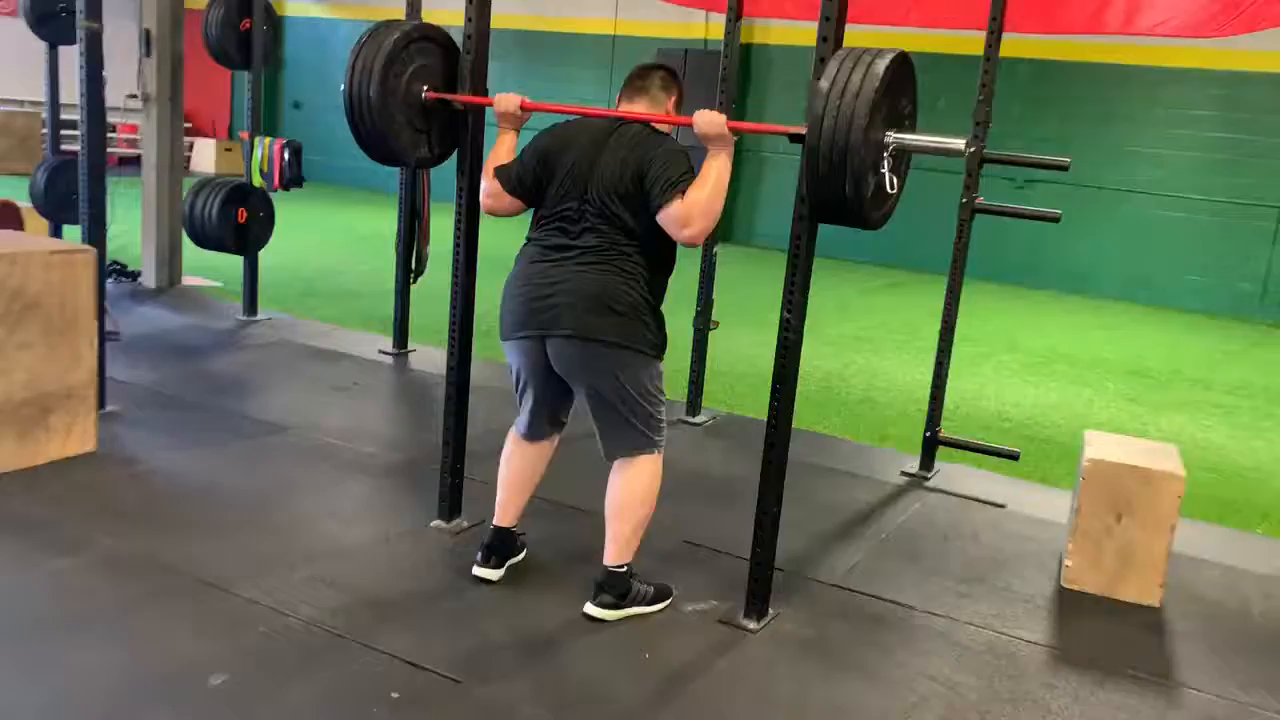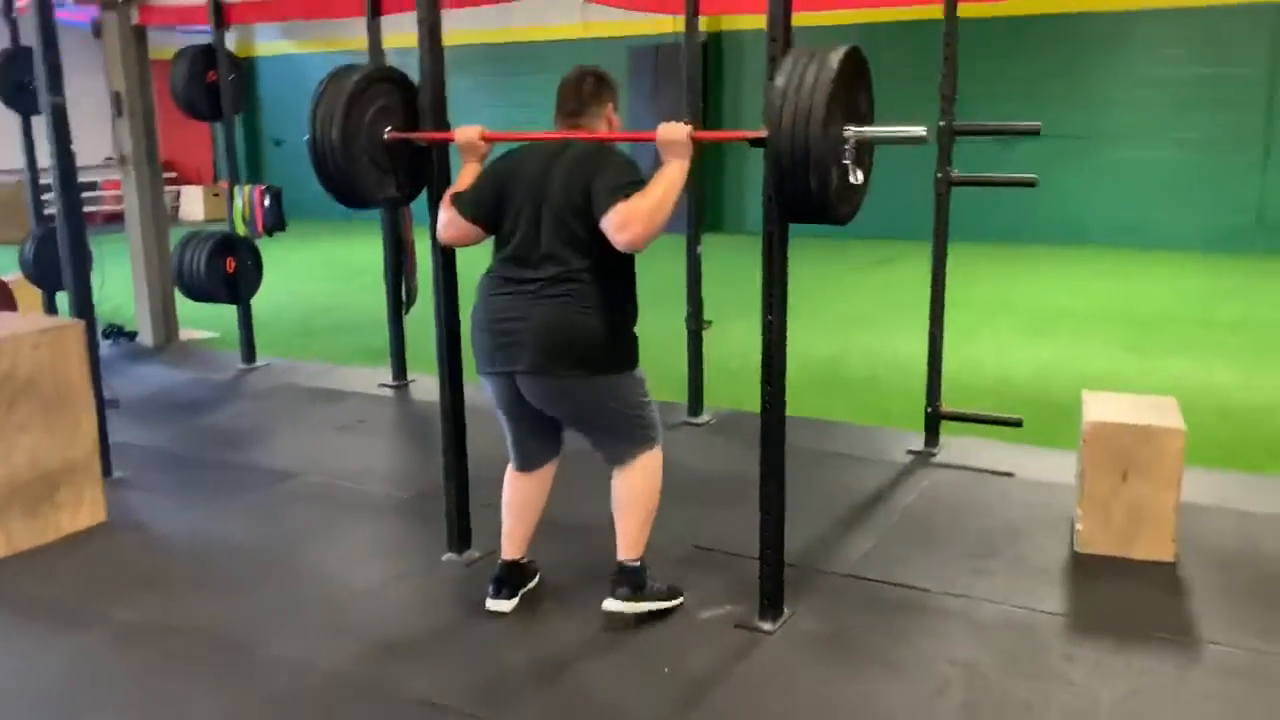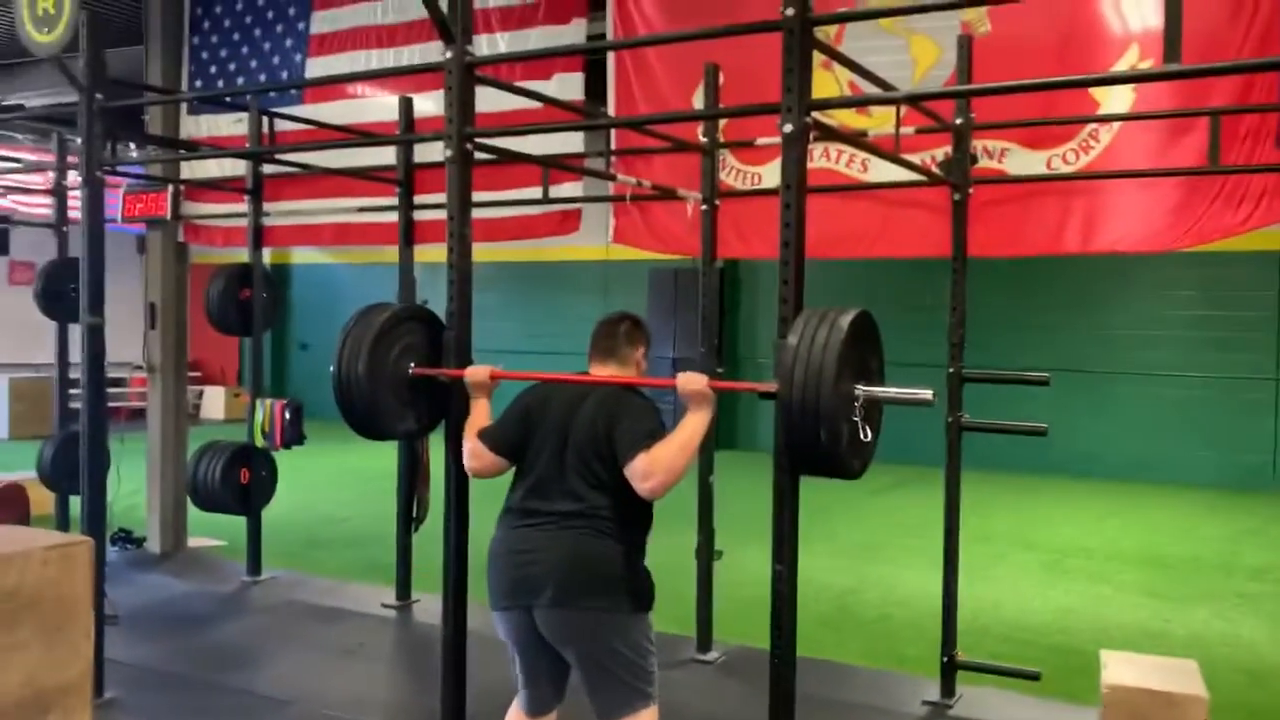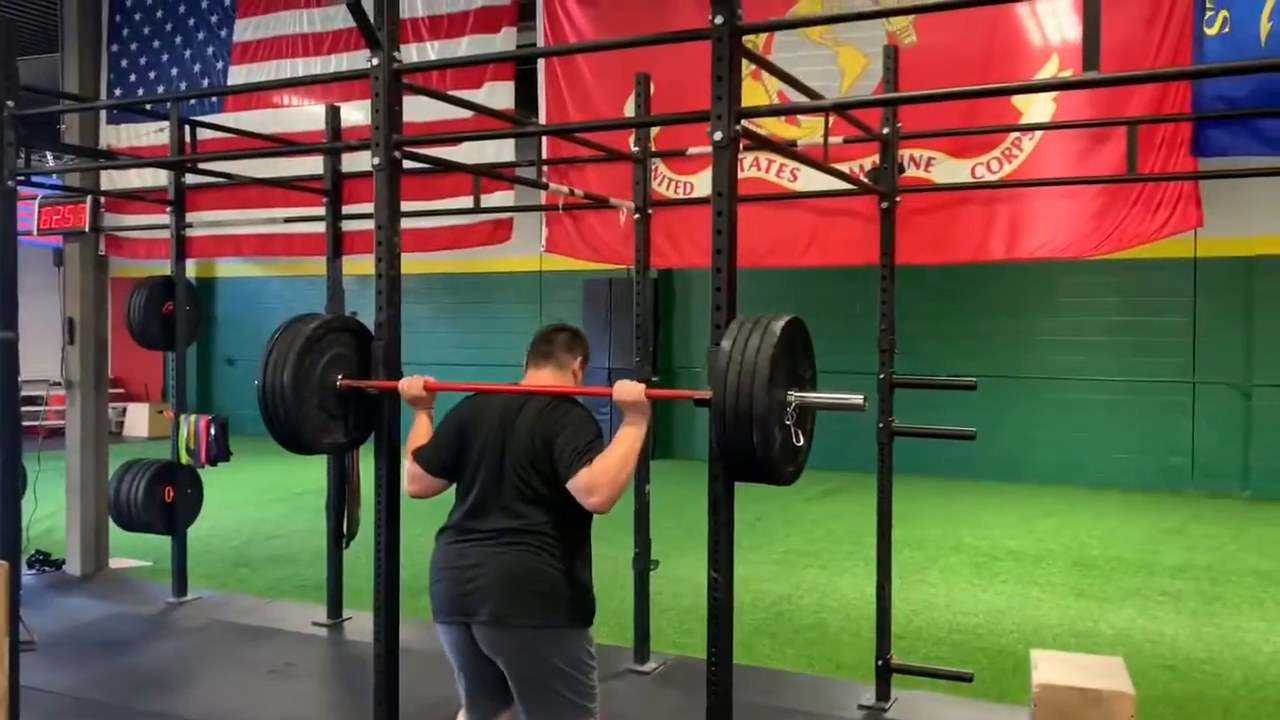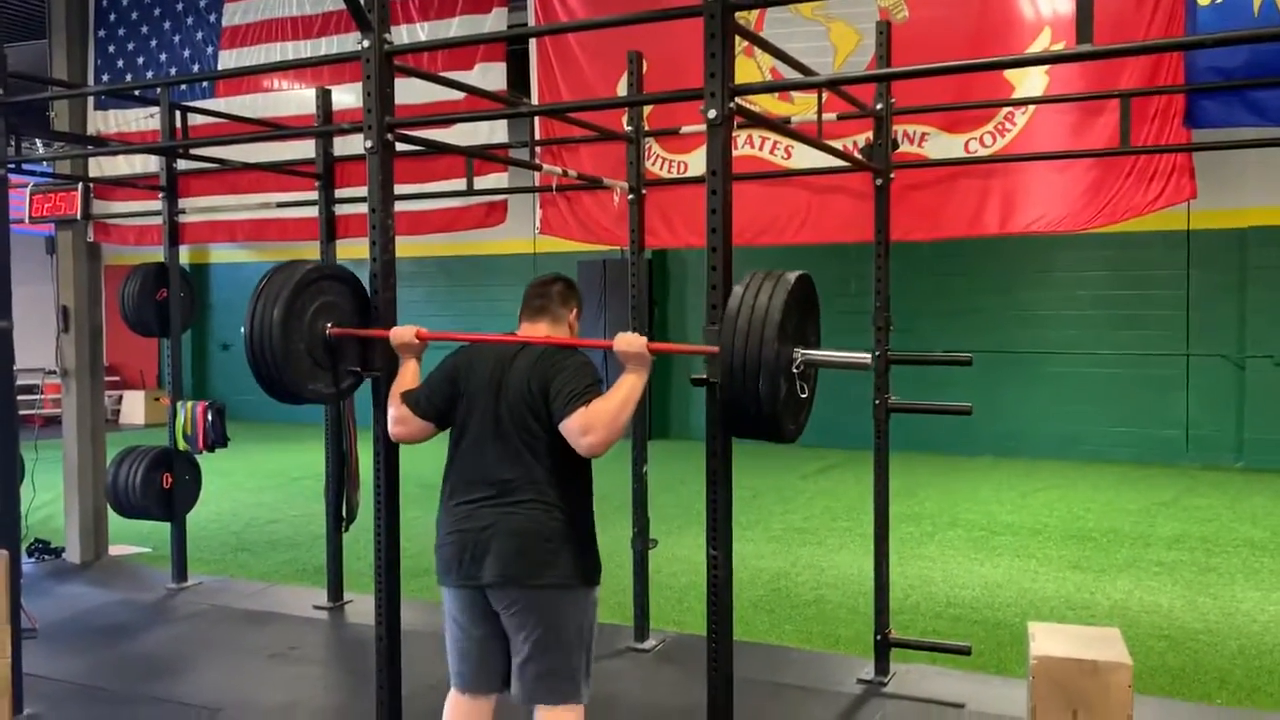
dt=1s
person 1, frame 1
left shoulder: (558, 136)
right shoulder: (661, 151)
left elbow: (492, 197)
right elbow: (689, 225)
left wrist: (507, 130)
right wrist: (719, 151)
left hip: (528, 303)
right hip: (606, 318)
left knee: (534, 425)
right knee: (639, 447)
left ankle: (496, 545)
right ankle: (614, 584)
person 1, frame 2
left shoulder: (511, 164)
right shoulder: (607, 165)
left elbow: (449, 229)
right elbow: (630, 230)
left wrist: (471, 161)
right wrist: (675, 162)
left hip: (499, 335)
right hip: (574, 341)
left knee: (531, 455)
right knee: (637, 448)
left ankle: (509, 576)
right ankle: (629, 580)
person 1, frame 3
left shoulder: (537, 398)
right shoulder: (630, 407)
left elbow: (476, 460)
right elbow: (651, 478)
left wrist: (479, 397)
right wrist: (698, 413)
left hip: (513, 569)
right hip: (590, 578)
person 1, frame 4
left shoulder: (472, 409)
right shoulder: (567, 418)
left elbow: (417, 481)
right elbow: (597, 492)
left wrist: (422, 411)
right wrist: (634, 422)
left hip: (455, 584)
right hip: (530, 592)
person 1, frame 5
left shoulder: (466, 360)
right shoulder: (565, 364)
left elbow: (402, 425)
right elbow: (591, 435)
left wrist: (409, 358)
right wrist: (635, 371)
left hip: (463, 546)
right hip: (542, 553)
